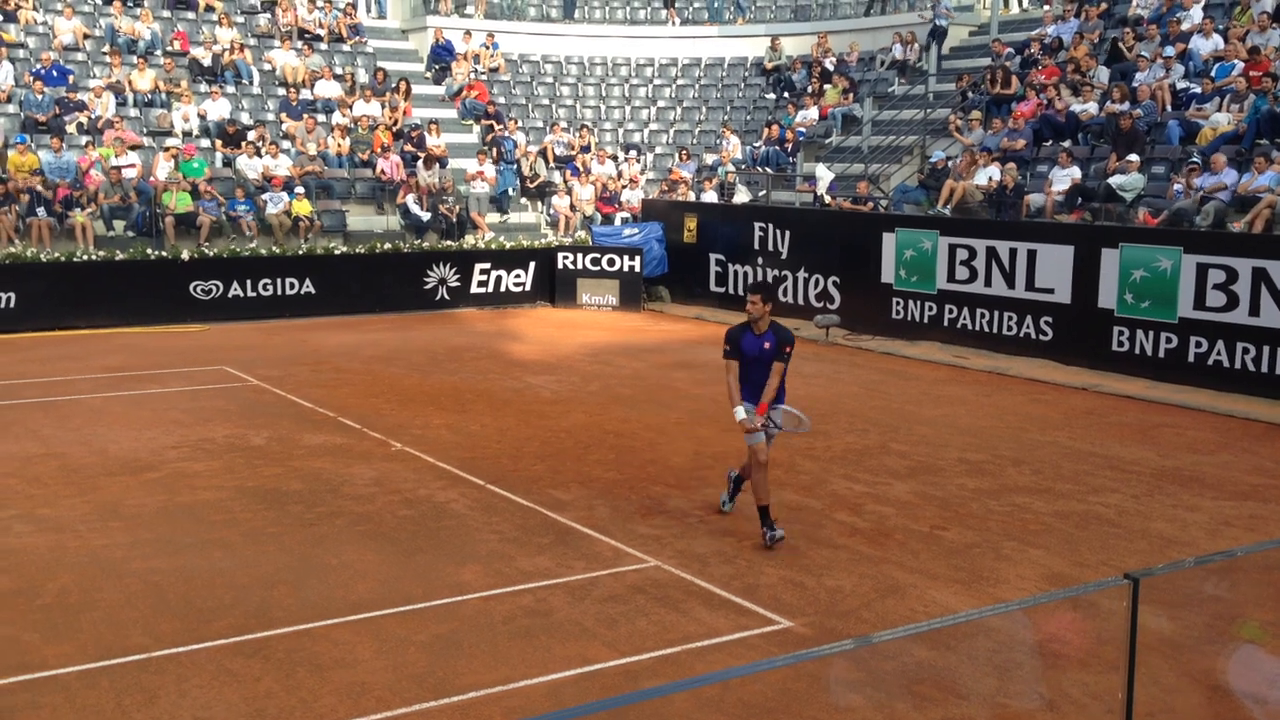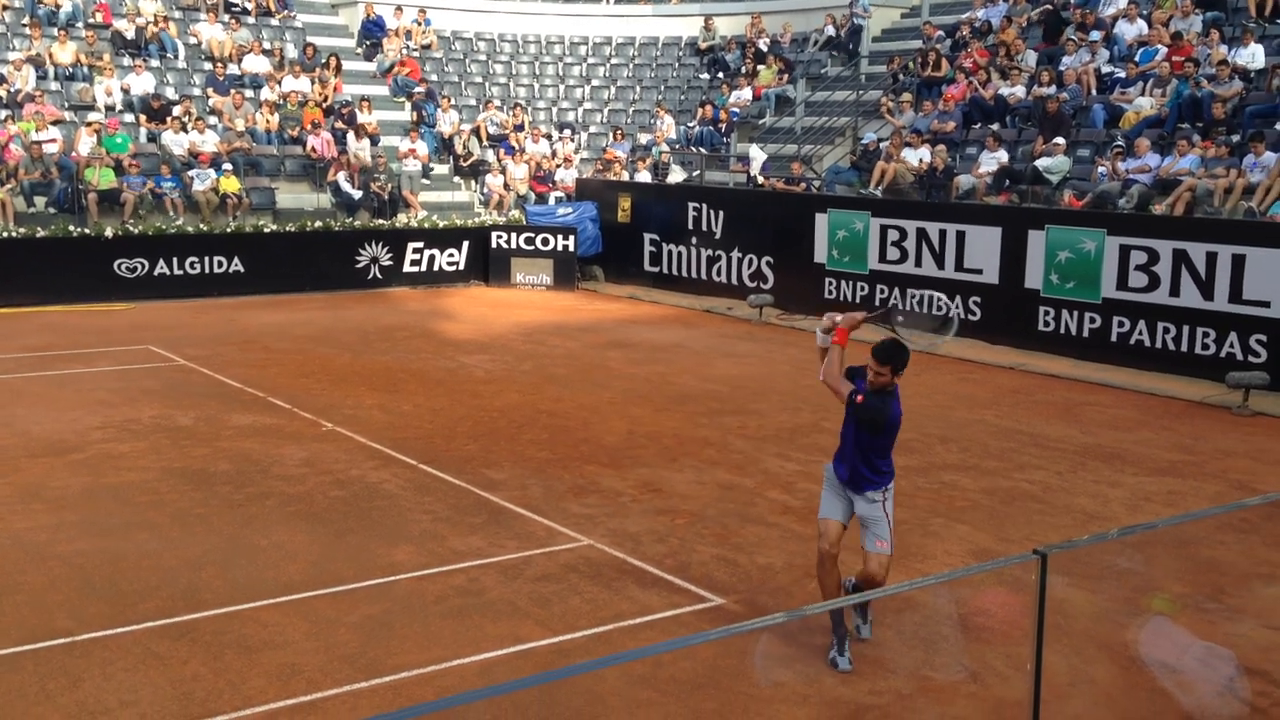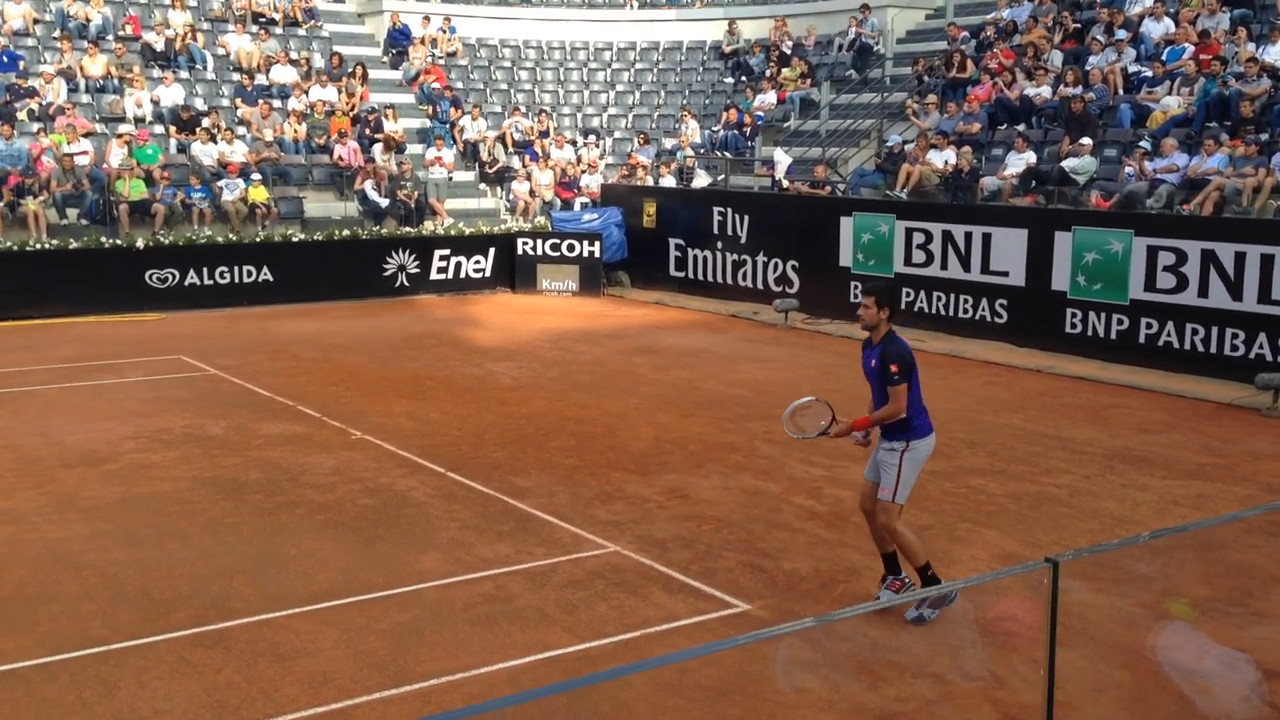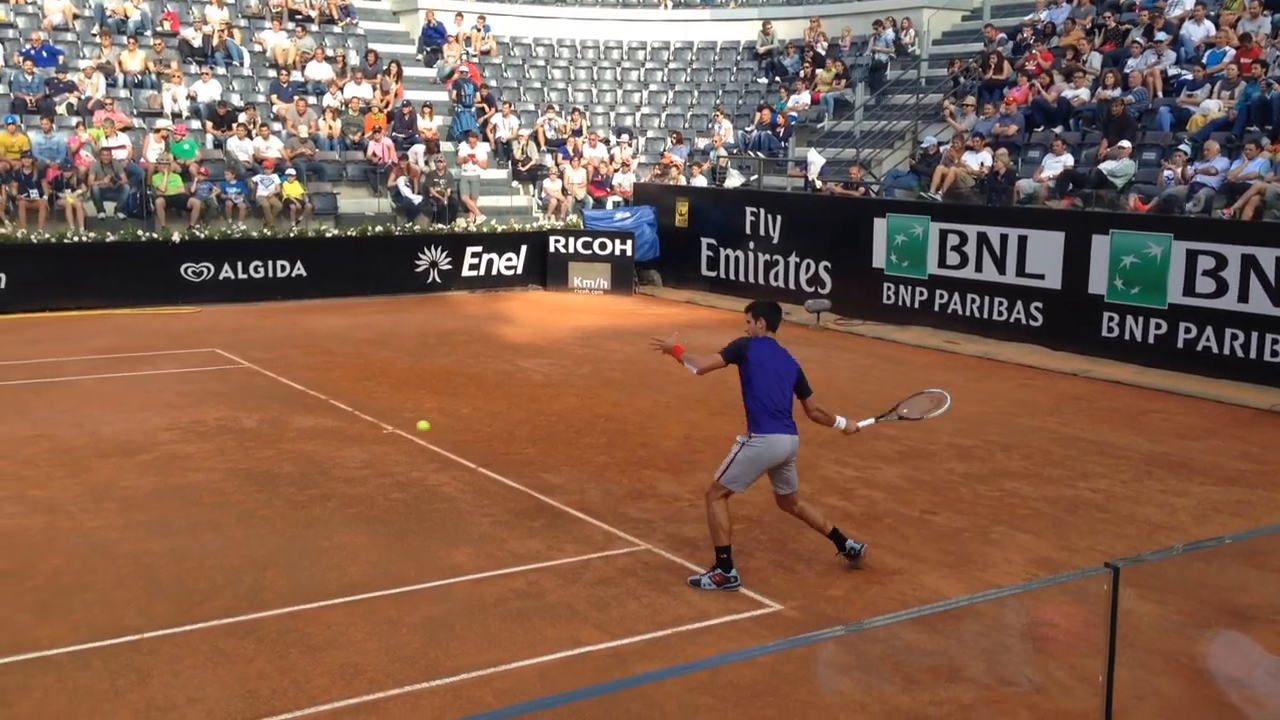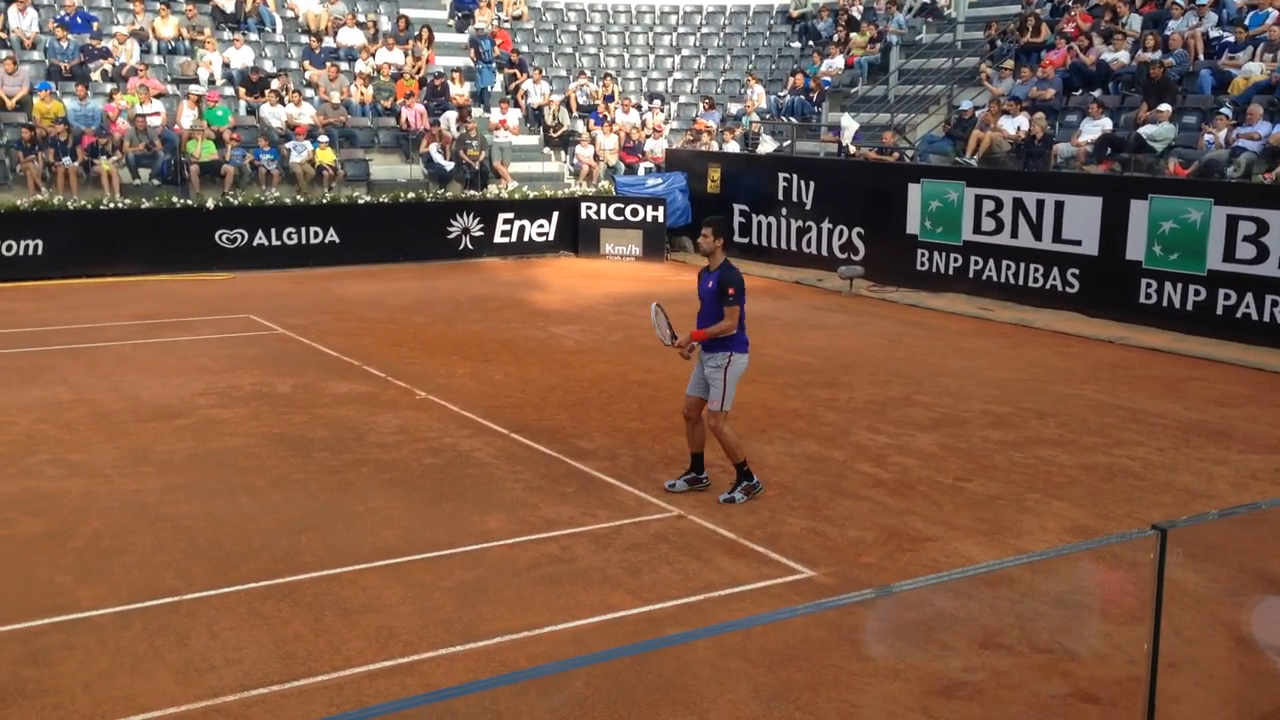
dt=1s
person 1, frame 1
left shoulder: (784, 337)
right shoulder: (734, 334)
left elbow: (774, 380)
right elbow: (732, 377)
left wrist: (761, 412)
right wrist: (740, 413)
left hip: (771, 407)
right hip: (746, 404)
left knee: (758, 462)
right knee: (760, 459)
left ankle: (736, 479)
right ankle: (767, 525)
person 1, frame 2
left shoulder: (880, 409)
right shoulder: (866, 375)
left elbow: (833, 380)
right elbow: (829, 375)
left wrist: (841, 332)
right wrist: (827, 338)
left hip: (873, 490)
right hip: (838, 475)
left knee: (875, 574)
right knee: (827, 548)
left ankle: (856, 591)
right ankle: (839, 633)
person 1, frame 3
left shoulder: (895, 352)
right shoulder: (869, 346)
left elbow: (898, 409)
left wrist: (855, 426)
right wrist: (866, 426)
left hip: (910, 442)
right hip: (891, 440)
left knee: (890, 519)
right knee: (868, 506)
left ankle: (935, 588)
right ankle: (895, 576)
person 1, frame 4
left shoulder: (747, 345)
right shoulder: (789, 363)
left elbow: (700, 366)
right elbow: (813, 411)
left wrist: (675, 349)
right wrist: (841, 423)
left hip: (761, 439)
right hip: (788, 441)
left knee: (715, 496)
right knee: (790, 503)
left ankle: (725, 571)
right ankle: (847, 547)
person 1, frame 5
left shoulder: (730, 277)
right shoulder: (704, 274)
left elbow: (730, 325)
left wrist: (693, 337)
right wrist: (690, 341)
left hip: (728, 357)
right hip: (707, 355)
left knee: (715, 422)
right knee: (690, 412)
left ankle: (747, 479)
right ankle: (697, 473)
